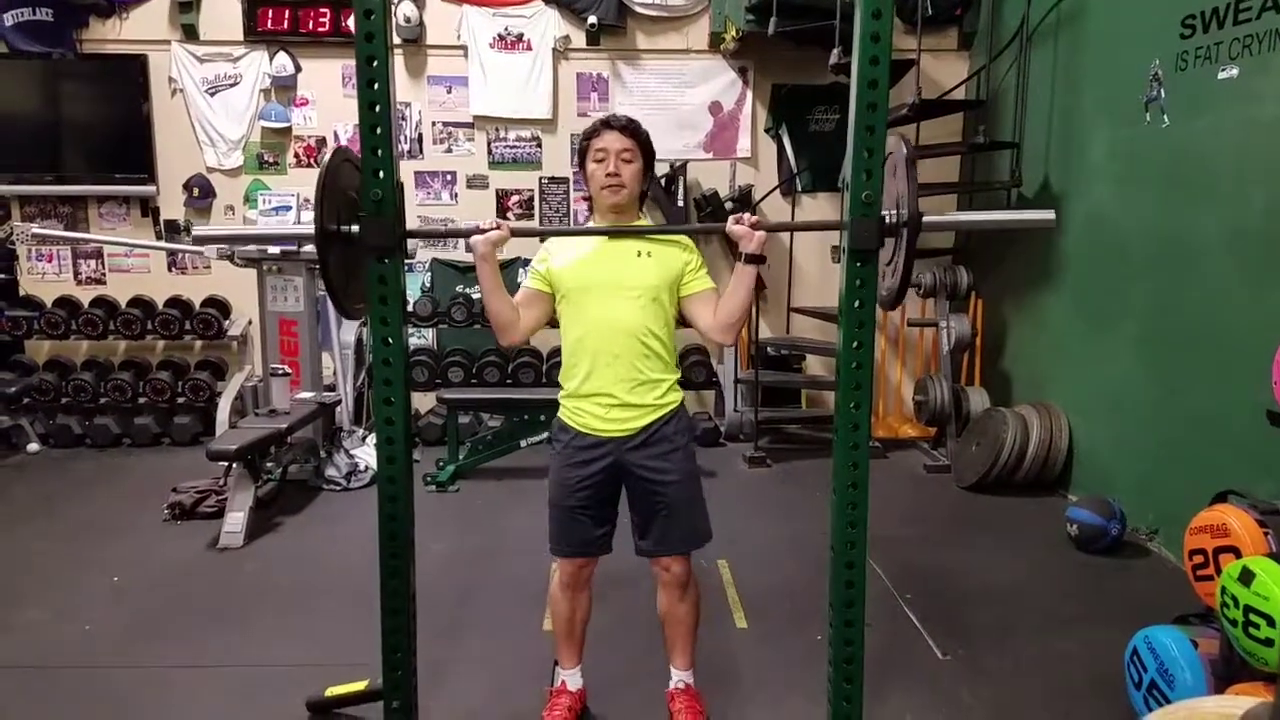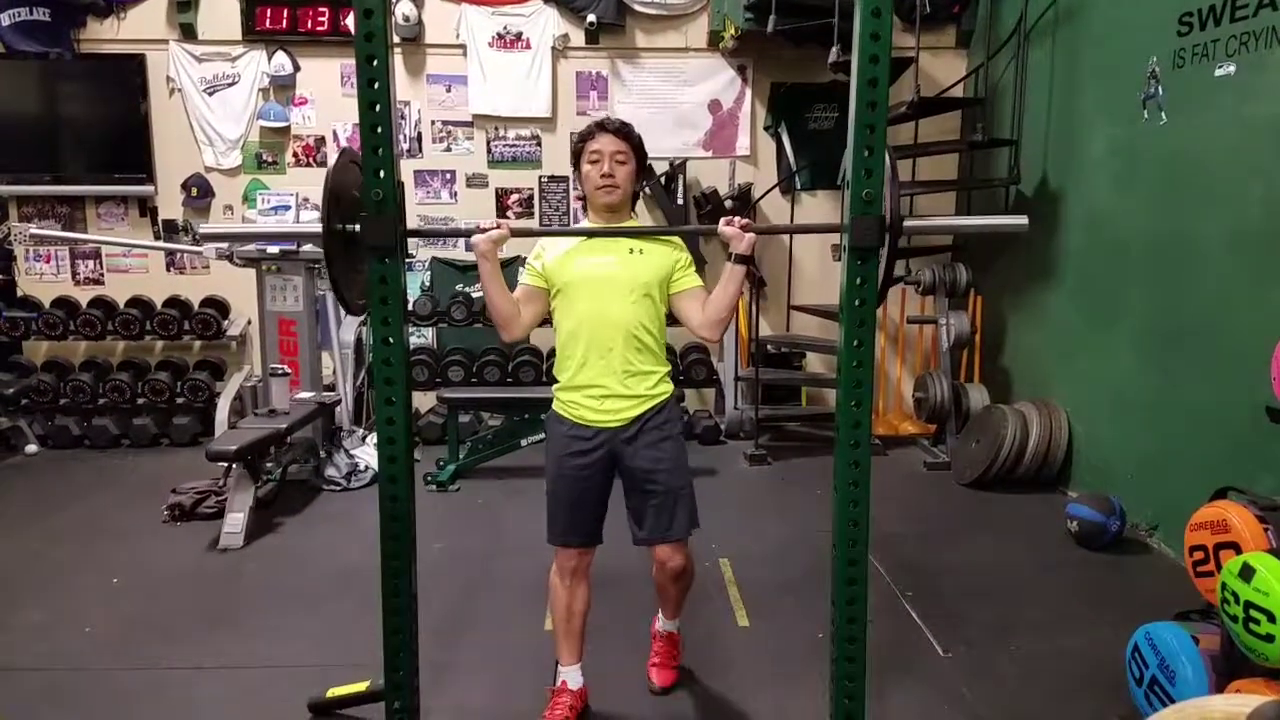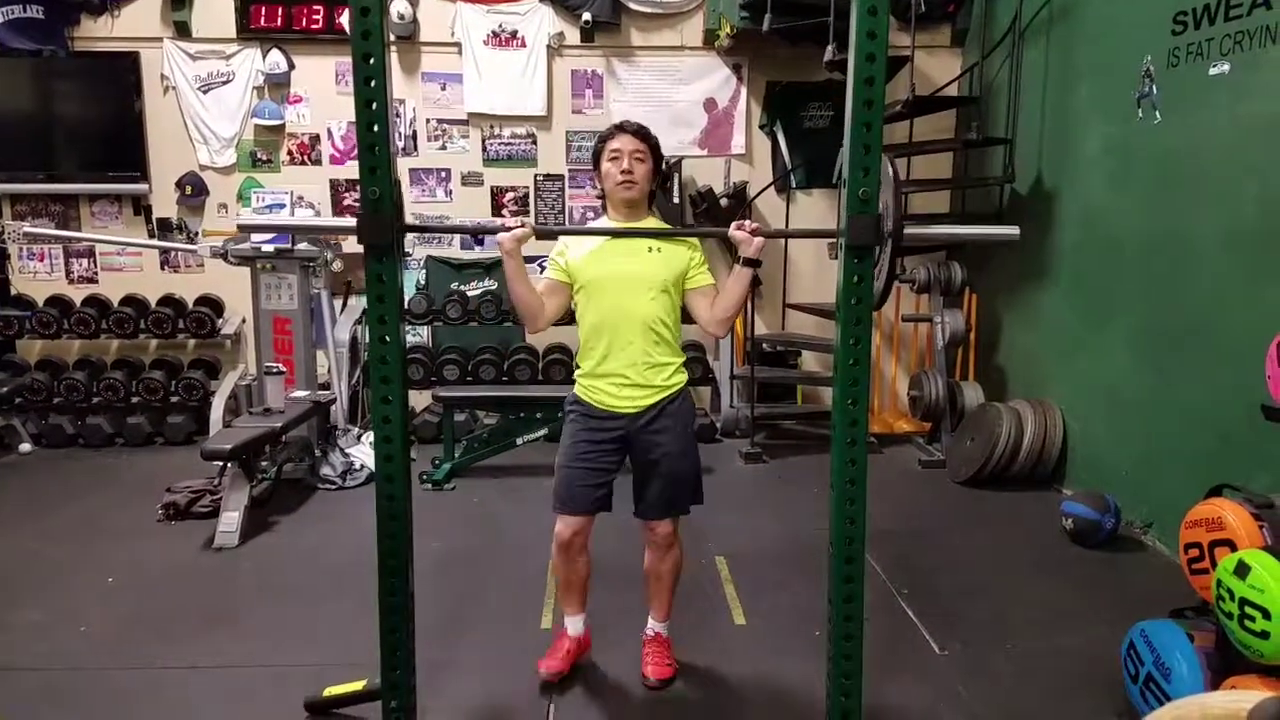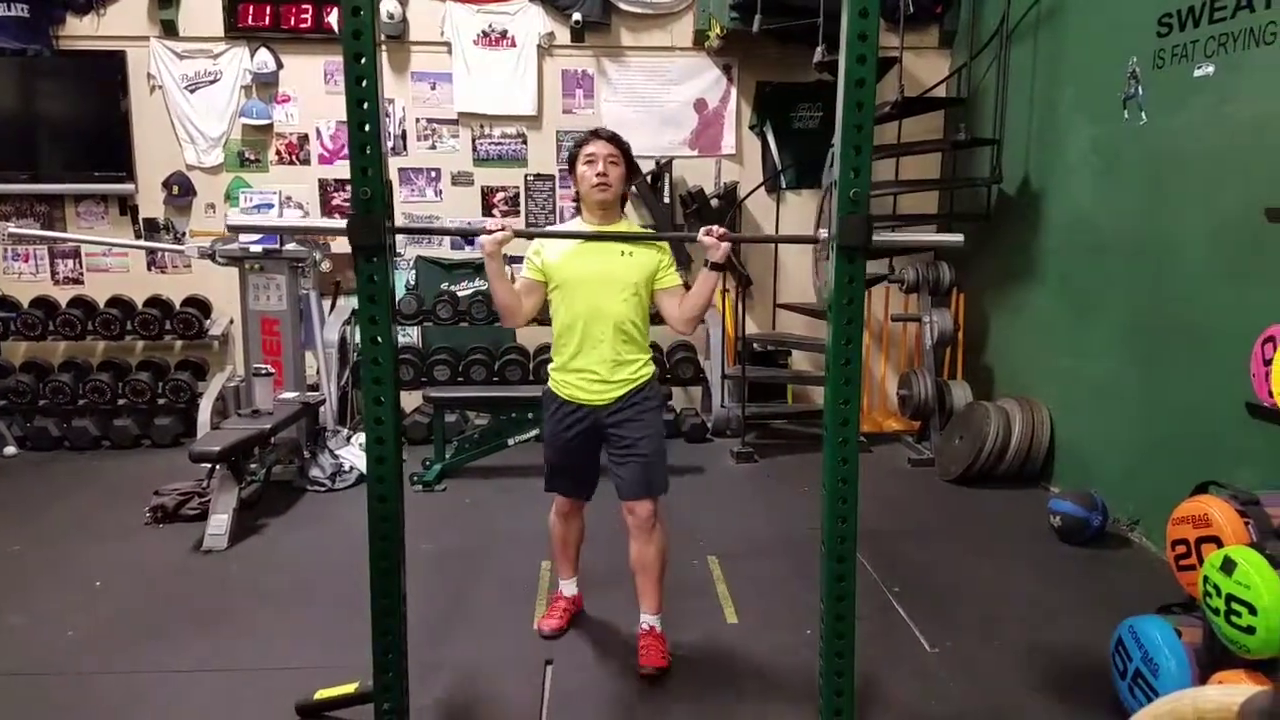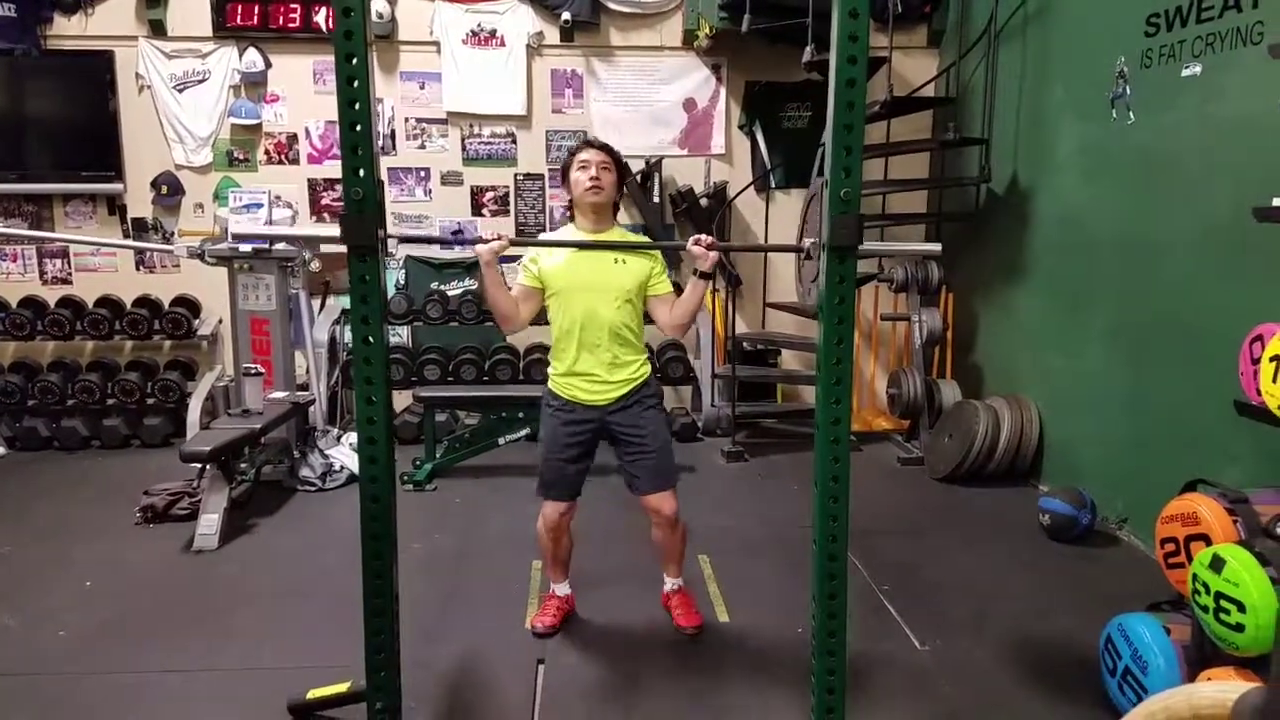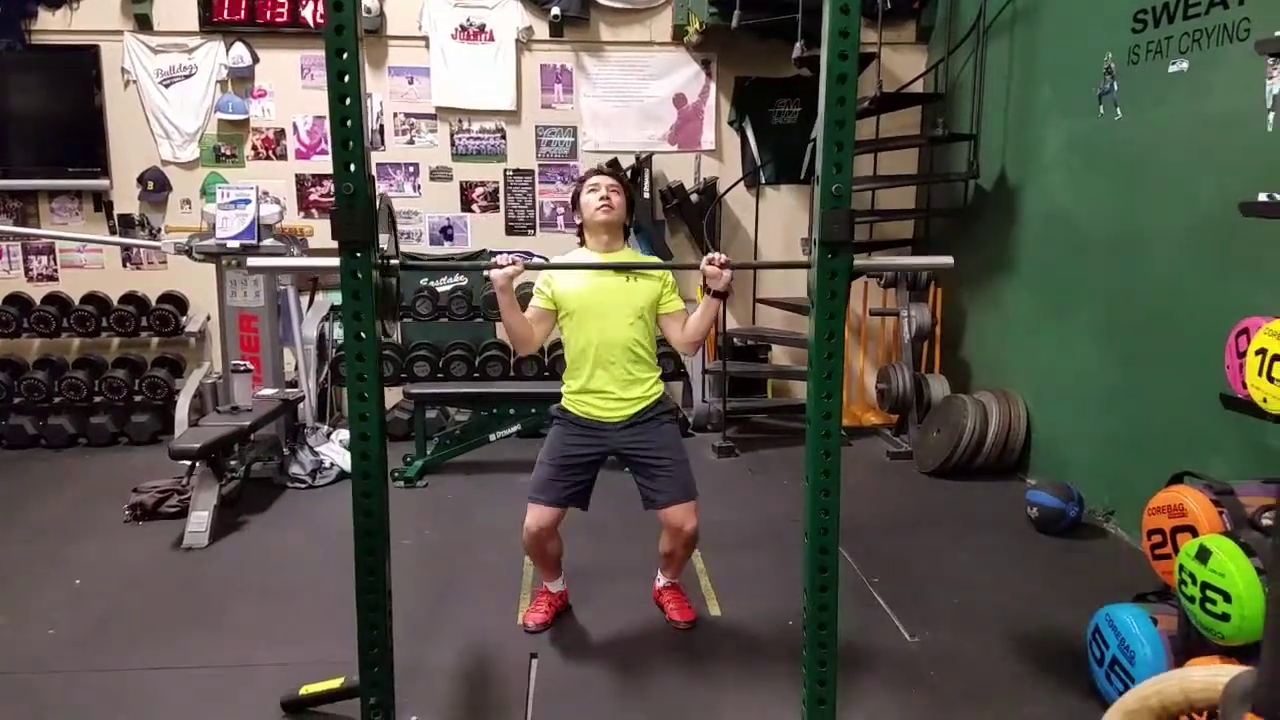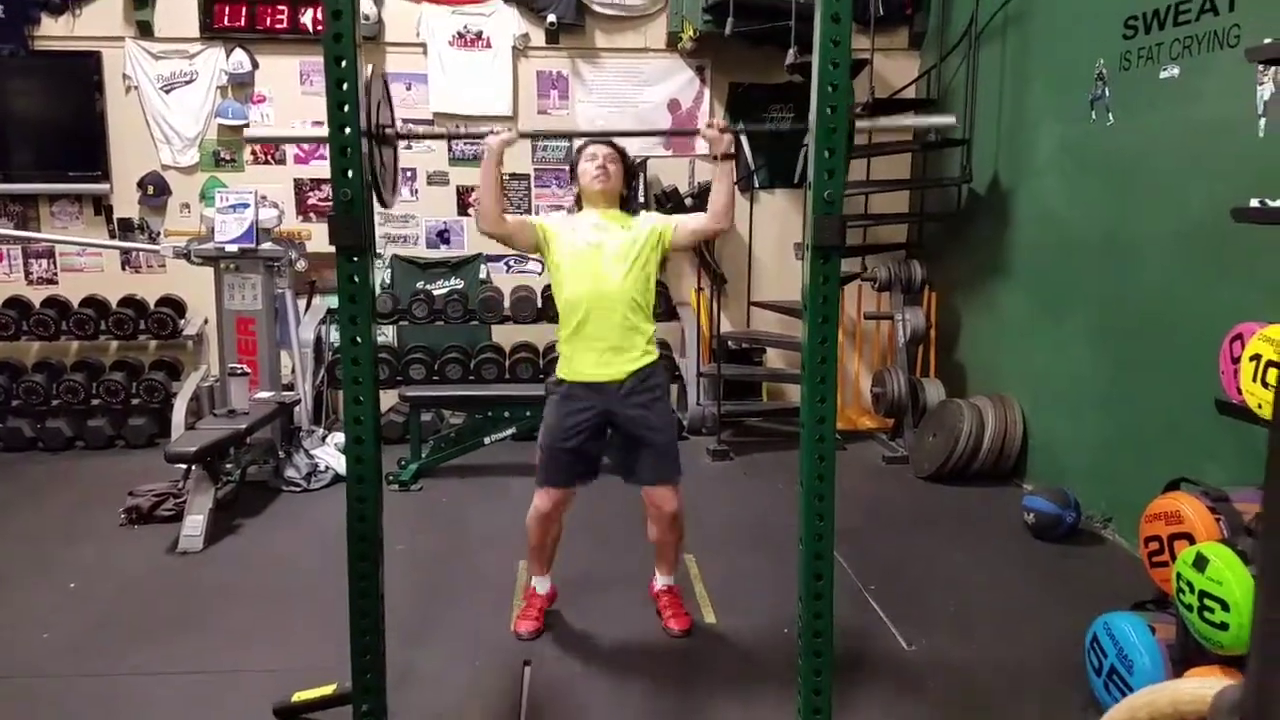
dt=0.4s
person 1, frame 1
left shoulder: (677, 248)
right shoulder: (557, 251)
left elbow: (722, 329)
right elbow: (511, 331)
left wrist: (749, 257)
right wrist: (485, 260)
left hip: (659, 429)
right hip: (580, 432)
left knee: (673, 569)
right knee: (572, 570)
person 1, frame 2
left shoulder: (668, 248)
right shoulder: (552, 248)
left elbow: (710, 326)
right elbow: (511, 327)
left wrist: (738, 258)
right wrist: (487, 258)
left hip: (651, 418)
right hip: (575, 422)
left knee: (671, 556)
right knee: (570, 560)
left ankle: (665, 628)
person 1, frame 3
left shoulder: (682, 246)
right shoulder: (573, 245)
left elbow: (716, 322)
right elbow: (536, 319)
left wrist: (746, 260)
right wrist: (511, 258)
left hip: (663, 408)
right hip: (593, 407)
left knee: (662, 531)
right knee: (568, 531)
left ankle: (656, 633)
right ankle: (573, 631)
person 1, frame 4
left shoulder: (652, 246)
right shoulder: (548, 244)
left elbow: (683, 320)
right elbow: (514, 316)
left wrist: (713, 264)
right wrist: (493, 258)
left hip: (633, 396)
right hip: (567, 397)
left knee: (642, 512)
right knee: (566, 505)
left ankle: (650, 626)
right ankle: (568, 592)
person 1, frame 5
left shoulder: (644, 253)
right shoulder: (544, 252)
left elbow: (674, 325)
right elbow: (510, 321)
left wrist: (702, 273)
right wrist: (488, 265)
left hip: (633, 396)
right hip: (568, 400)
left knee: (664, 508)
right knee: (554, 513)
left ankle: (673, 588)
right ankle: (560, 594)
person 1, frame 6
left shoulder: (655, 273)
right shoulder: (557, 274)
left elbow: (687, 342)
right elbow: (525, 344)
left wrist: (715, 293)
right wrist: (504, 291)
left hip: (646, 415)
right hip: (578, 417)
left knee: (684, 524)
right knee: (536, 526)
left ankle: (667, 584)
right ankle: (553, 589)
person 1, frame 7
left shoulder: (649, 227)
right shoulder: (555, 228)
left elbow: (717, 222)
right elbow: (491, 225)
left wrist: (723, 158)
right wrist: (493, 156)
left hip: (639, 382)
right hip: (576, 384)
left knee: (664, 502)
right knee: (547, 502)
left ankle: (664, 586)
right ankle: (540, 589)
